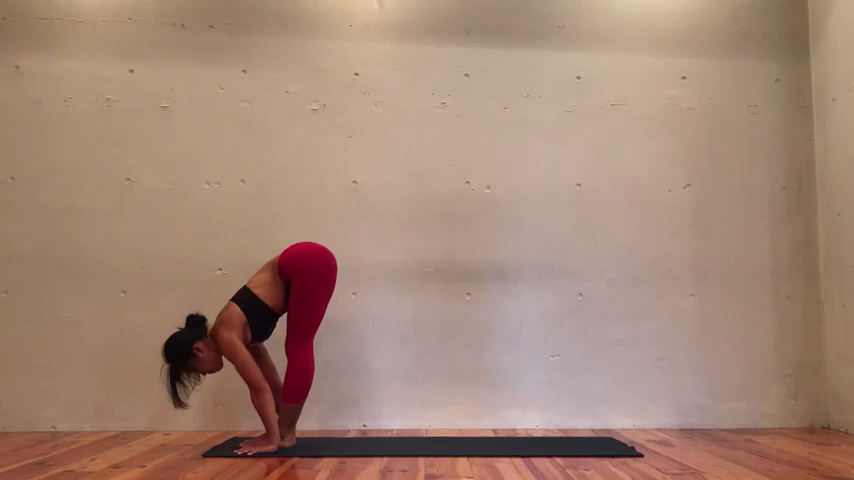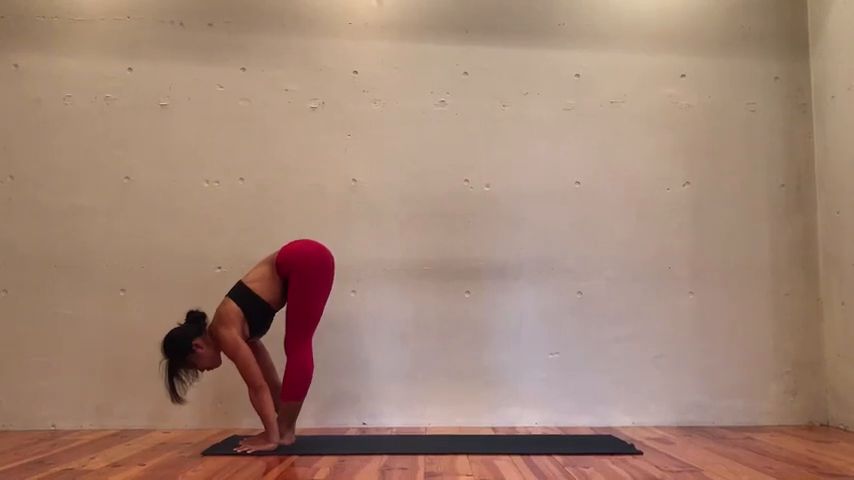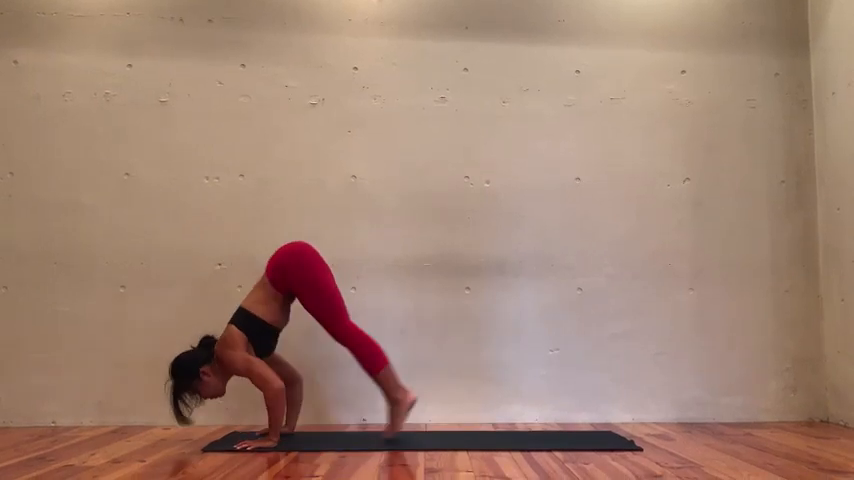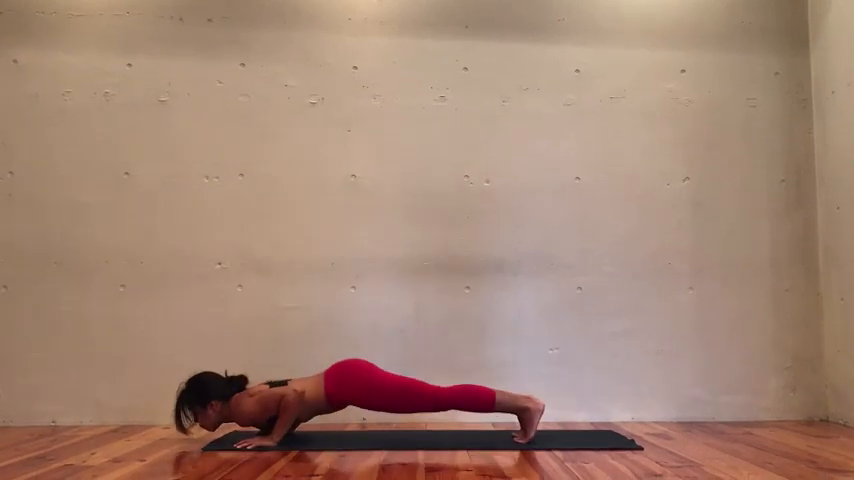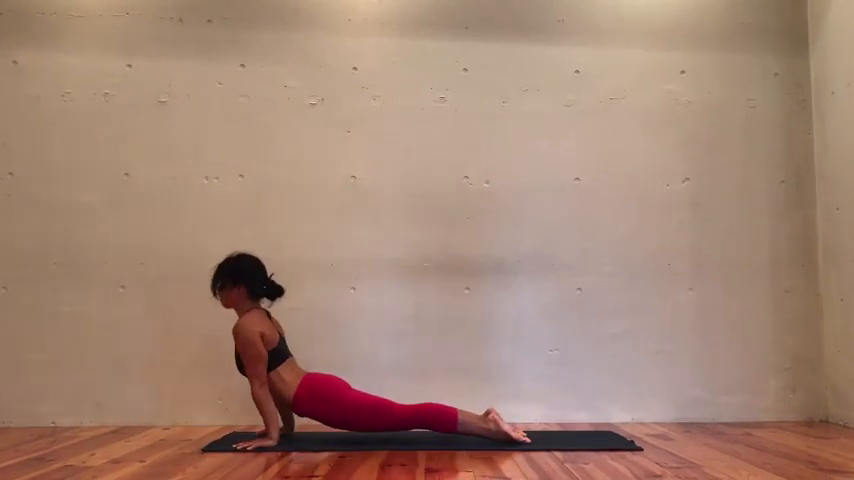
dt=1s
person 1, frame 1
left shoulder: (225, 337)
right shoulder: (238, 334)
left elbow: (260, 388)
right elbow: (270, 382)
left wrist: (273, 439)
right wrist: (275, 432)
left hip: (309, 264)
right hip: (304, 262)
left knee: (298, 352)
right knee: (298, 351)
left ankle: (285, 435)
right ankle: (286, 433)
person 1, frame 2
left shoulder: (225, 334)
right shoulder: (236, 330)
left elbow: (258, 387)
right elbow: (268, 381)
left wrist: (272, 438)
right wrist: (274, 430)
left hip: (306, 261)
right hip: (301, 260)
left knee: (297, 350)
right knee: (297, 349)
left ankle: (285, 433)
right ankle: (285, 430)
person 1, frame 3
left shoulder: (229, 355)
right shoulder: (244, 349)
left elbow: (275, 388)
right elbow: (293, 380)
left wrist: (272, 437)
right wrist: (286, 428)
left hip: (293, 264)
right hip: (292, 264)
left knee: (344, 331)
right knee: (344, 332)
left ankle: (397, 396)
person 1, frame 4
left shoulder: (243, 409)
right shoulder: (246, 396)
left elbow: (293, 395)
left wrist: (273, 437)
right wrist: (279, 427)
left hip: (349, 382)
right hip: (347, 377)
left knee: (440, 397)
right knee: (438, 397)
left ankle: (523, 404)
right ankle: (519, 402)
person 1, frame 5
left shoulder: (245, 326)
right shoulder: (264, 318)
left elbow: (259, 383)
left wrist: (271, 434)
right wrist: (285, 425)
left hip: (321, 398)
right hip: (324, 388)
left knee: (407, 417)
right knee: (409, 415)
left ankle: (489, 427)
right ankle: (485, 420)
